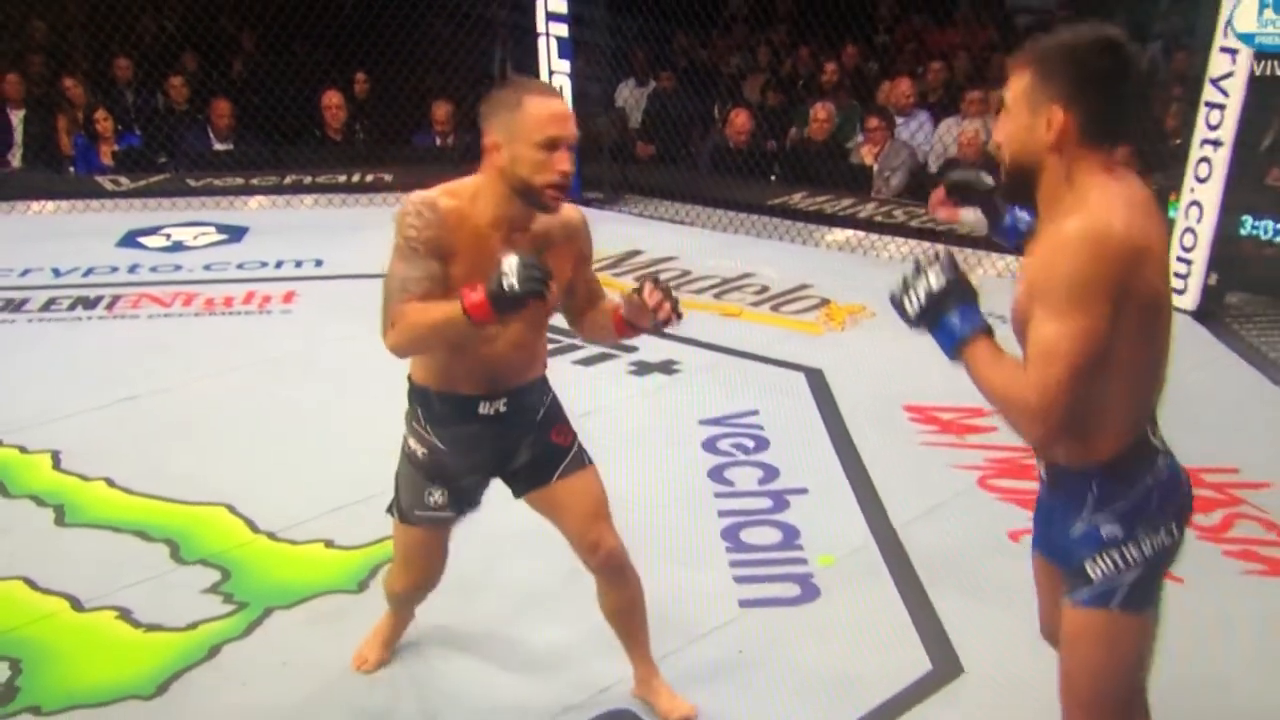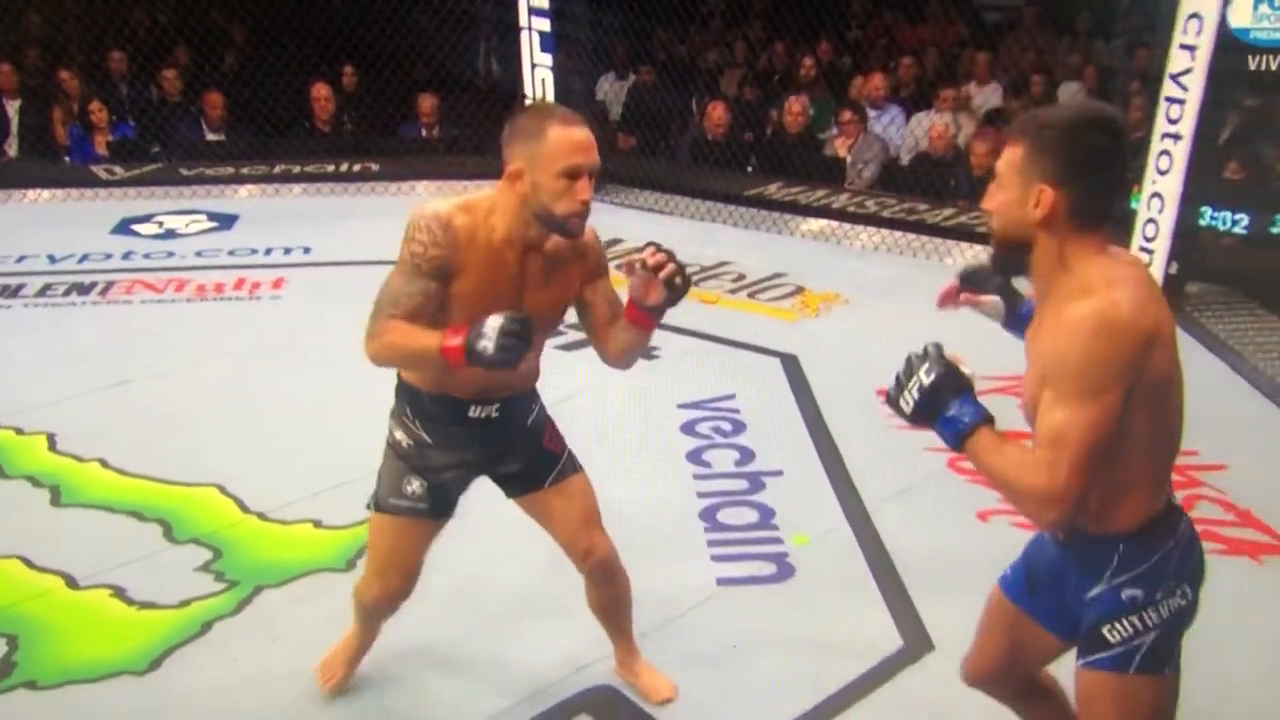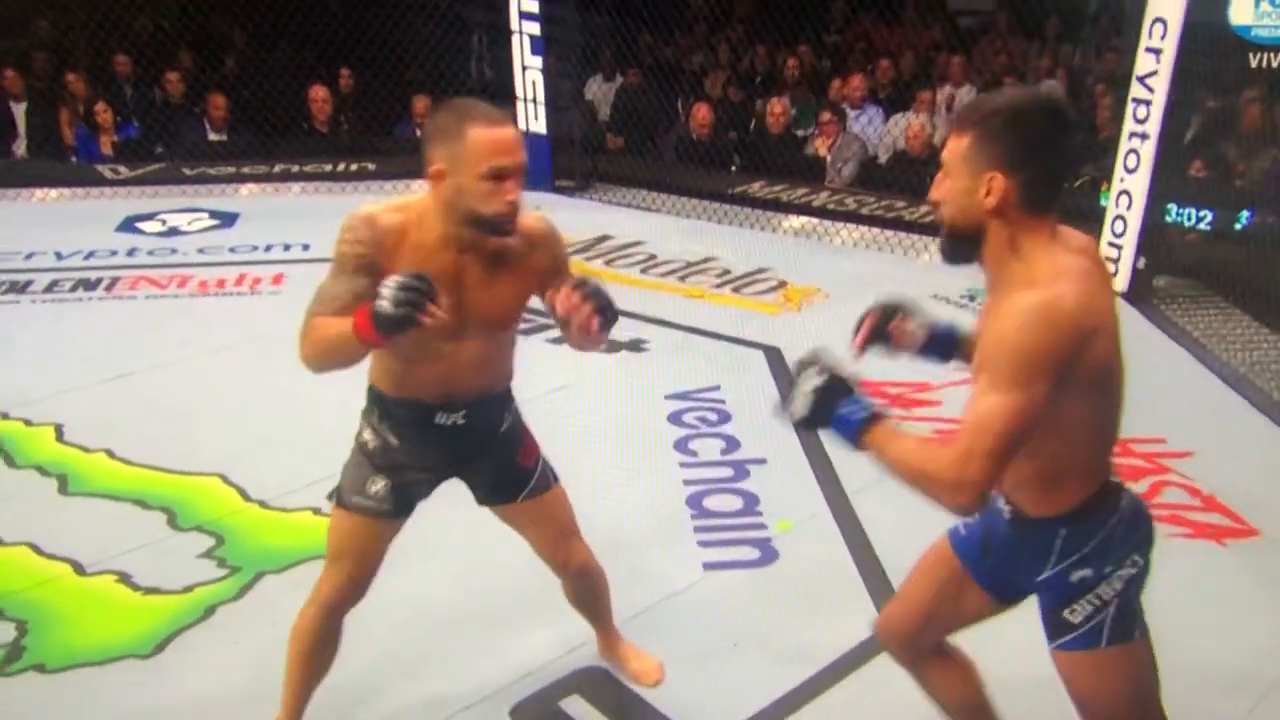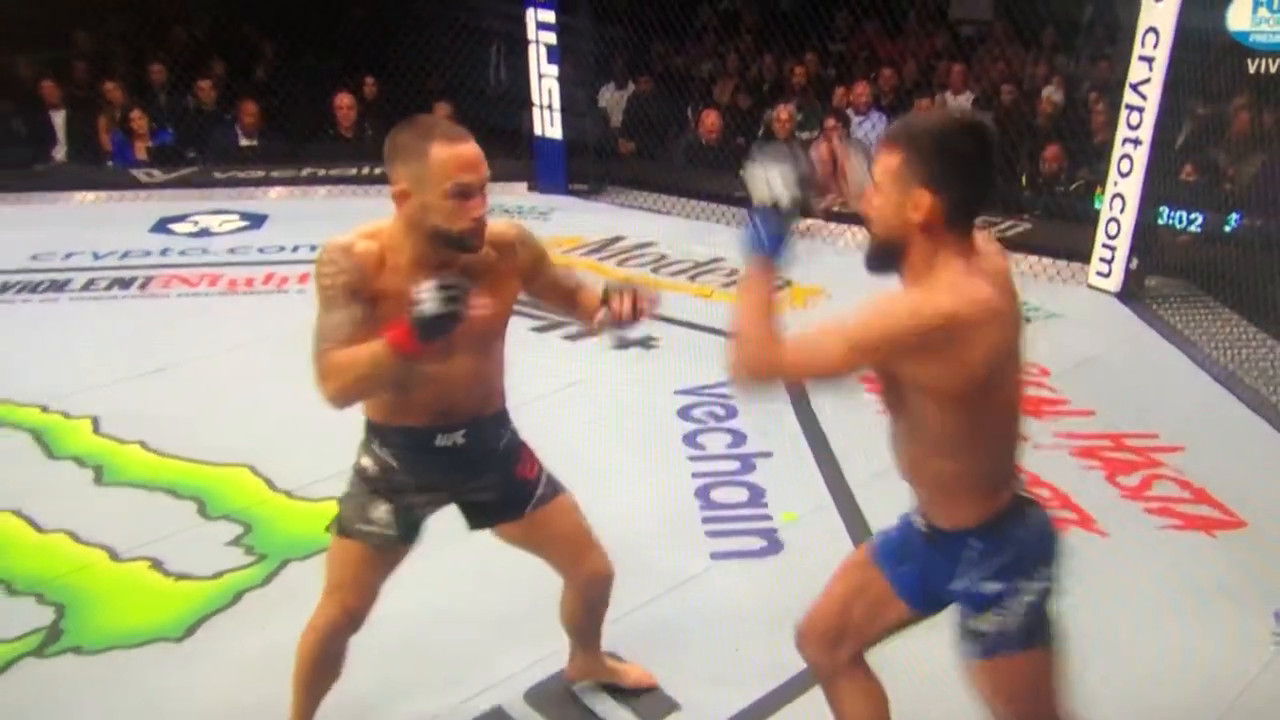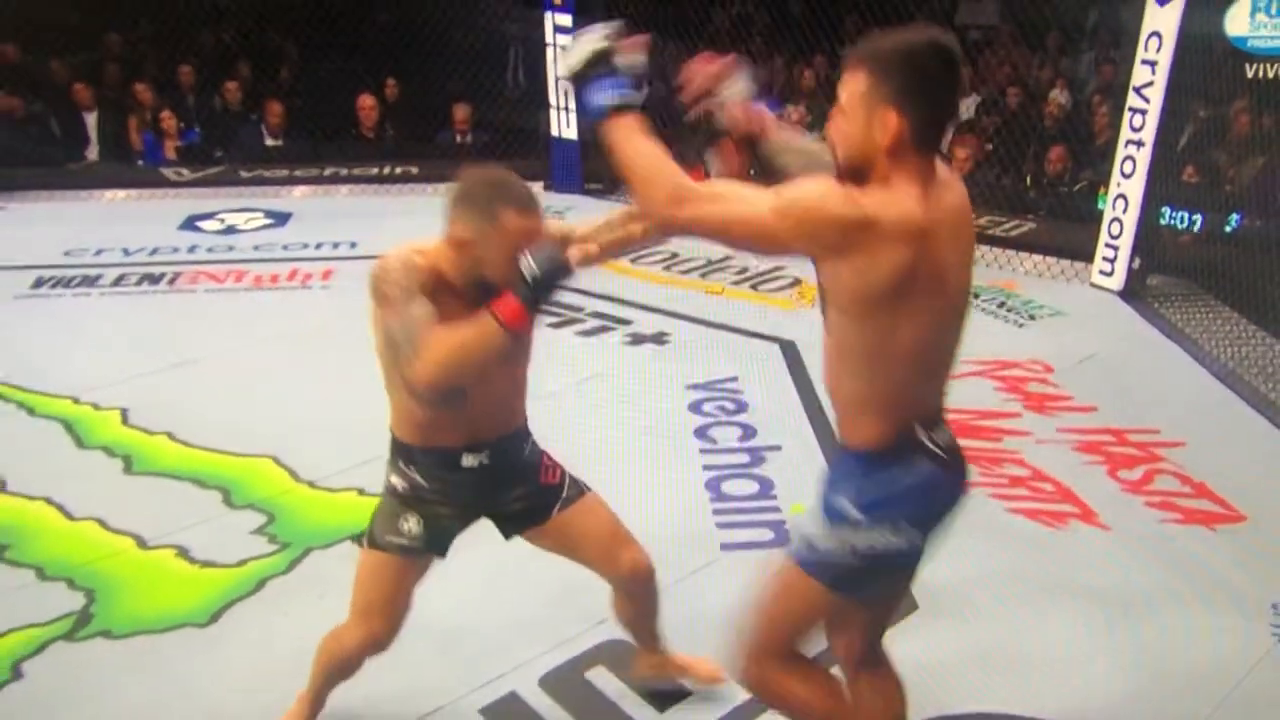
dt=0.5s
person 1, frame 1
left shoulder: (1089, 232)
right shoulder: (1116, 194)
left elbow: (1037, 415)
left wrist: (956, 323)
right wrist: (1004, 220)
left hip: (1115, 505)
right hip: (1080, 483)
right knee: (1071, 637)
person 1, frame 2
left shoulder: (1097, 313)
right shoulder: (1097, 274)
left elbow: (1052, 498)
left wrist: (957, 416)
right wrist: (1020, 311)
left hip: (1132, 569)
right hip: (1074, 545)
right knee: (990, 669)
person 1, frame 3
left shoulder: (1042, 300)
right shoulder: (1058, 250)
left elbow: (963, 482)
left wrist: (851, 415)
right wrist: (939, 340)
left hip: (1081, 544)
right hip: (1016, 518)
right knee: (903, 633)
person 1, frame 4
left shoulder: (933, 314)
right shoulder: (977, 256)
left elbow: (755, 363)
left wrist: (764, 238)
right wrist: (867, 173)
left hip: (994, 555)
right hip: (932, 529)
right knee: (824, 645)
person 1, frame 5
left shoulder: (856, 219)
right shoulder: (938, 189)
left elbow: (676, 203)
right elbow: (836, 171)
left wrist: (612, 97)
left hip: (884, 482)
right hip: (918, 464)
left knee: (767, 658)
right knee: (854, 646)
person 2, frame 1
left shoulder: (568, 226)
right shoulder: (432, 216)
left elbow: (589, 322)
right elbow: (400, 335)
left wrist: (632, 316)
right wrist: (487, 301)
left hip: (531, 409)
right hip: (444, 420)
left knee: (606, 552)
right knee: (415, 577)
right ankle: (394, 619)
person 2, frame 2
left shoulder: (580, 246)
right shoulder: (443, 230)
left elbow: (616, 353)
right elbow: (381, 342)
left wrist: (645, 308)
right wrist: (465, 345)
left hip: (519, 416)
right hip: (433, 422)
left knee: (597, 555)
right knee: (386, 587)
left ankle: (628, 657)
right ankle: (362, 633)
person 2, frame 3
left shoulder: (533, 239)
right shoulder: (377, 234)
left elbow: (577, 328)
right elbow: (314, 351)
left wrist: (589, 320)
right wrist: (375, 322)
left hip: (491, 421)
right hip: (399, 427)
left knee: (572, 558)
right knee: (337, 590)
left ankle: (611, 641)
person 2, frame 4
left shoulder: (506, 246)
right shoulder: (353, 262)
left elbow: (574, 297)
right elbow: (335, 385)
left wrist: (610, 302)
right wrist: (410, 334)
left hip: (490, 443)
right hip: (399, 455)
left knee: (592, 571)
right knee: (340, 613)
left ankle: (586, 660)
person 2, frame 5
left shoulder: (522, 252)
right shoulder: (402, 274)
left elbow: (635, 230)
right elbow: (431, 370)
right wrist: (520, 303)
left hip: (515, 457)
right hip: (428, 474)
left knee: (633, 568)
right knee: (367, 633)
left ankle: (654, 659)
